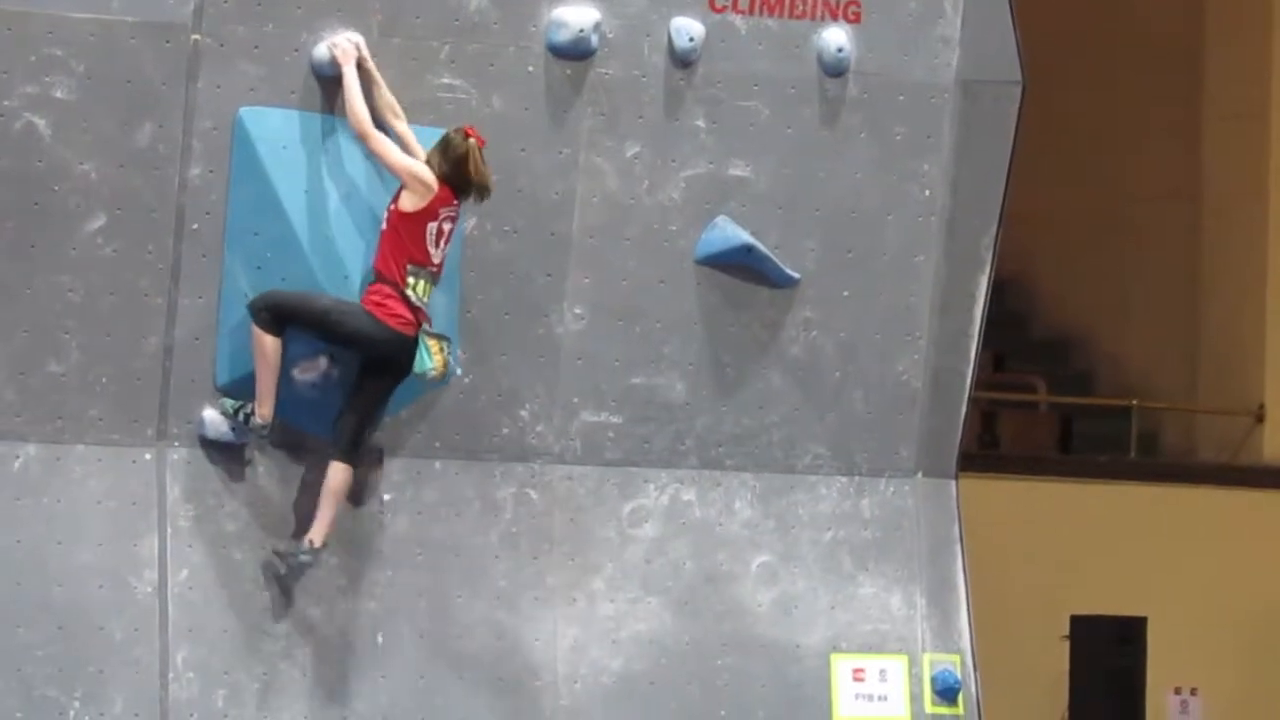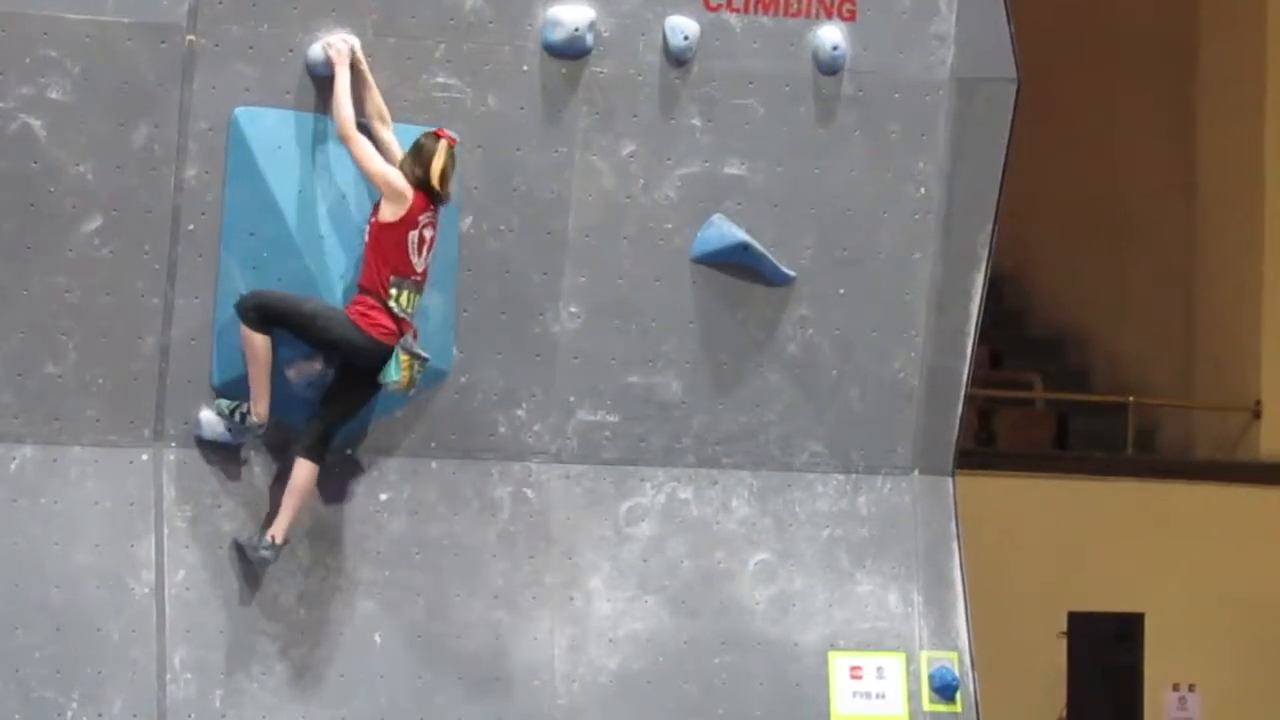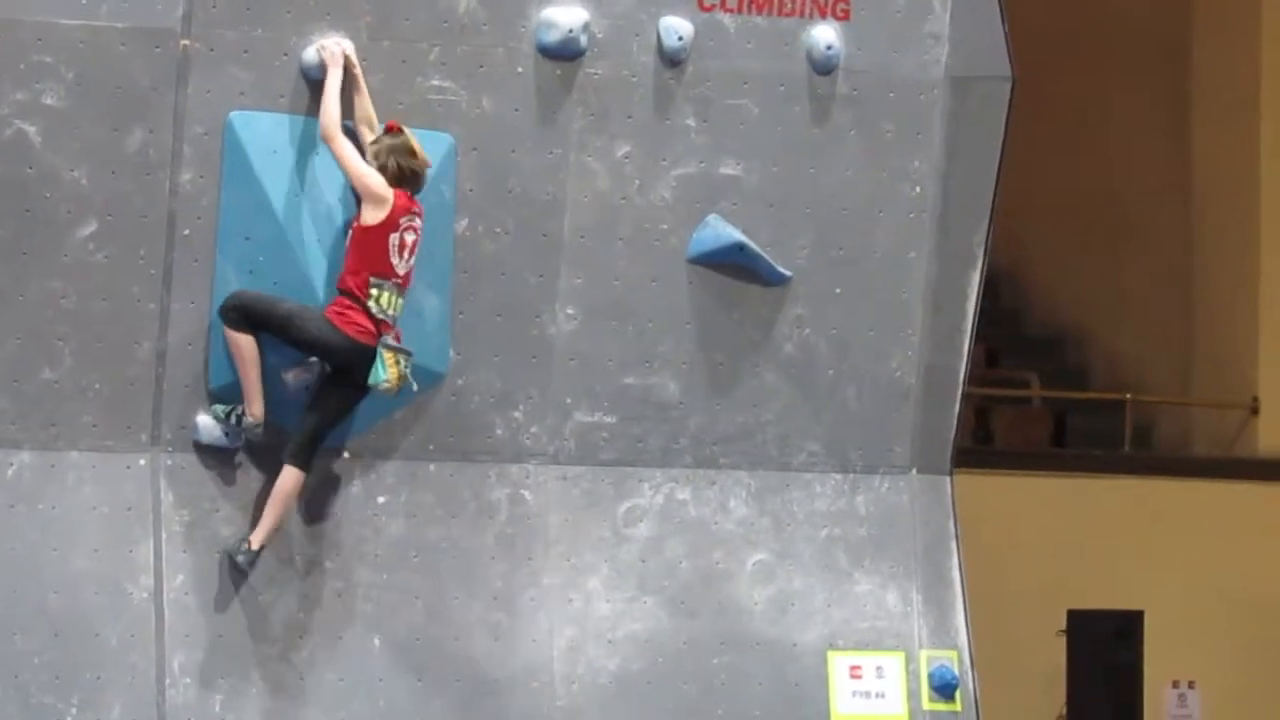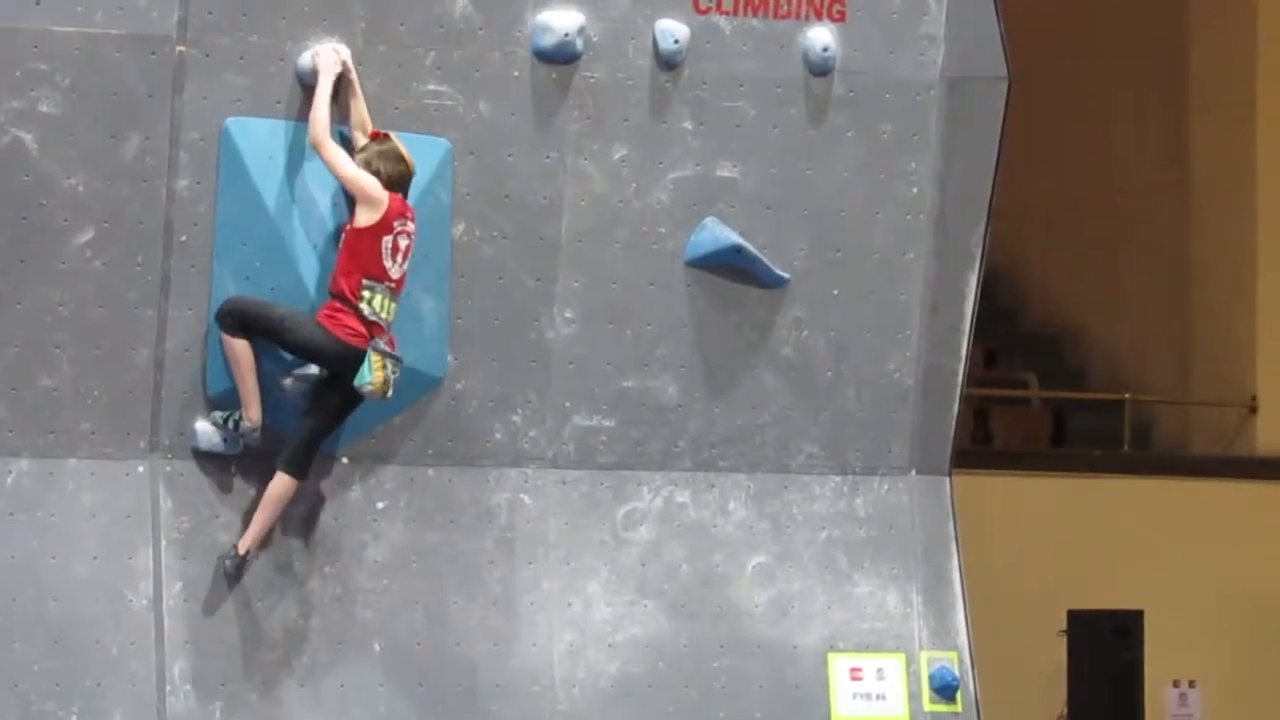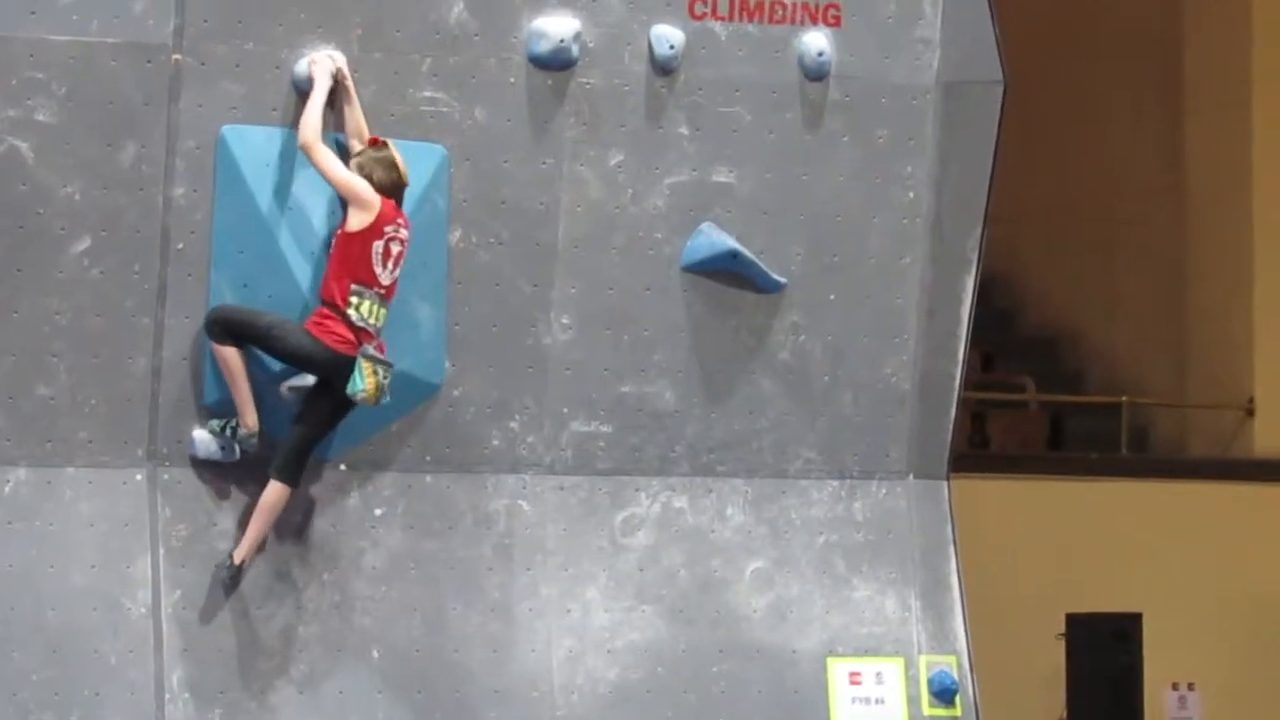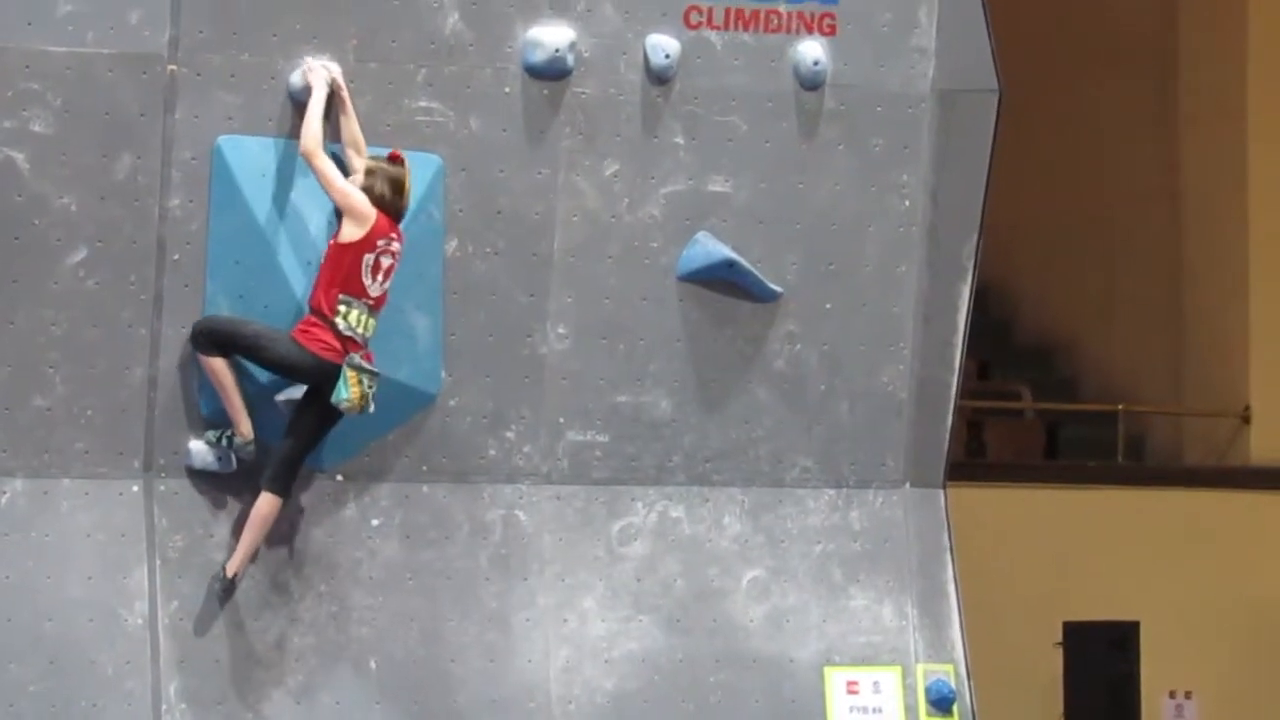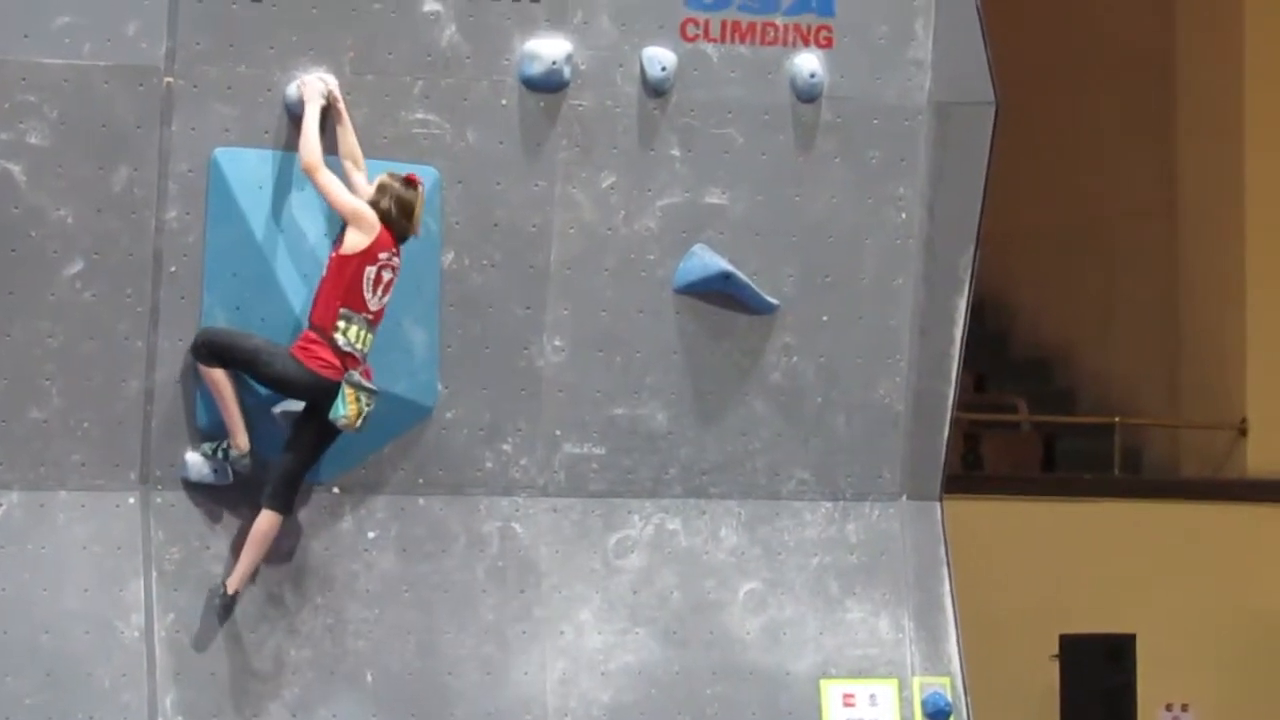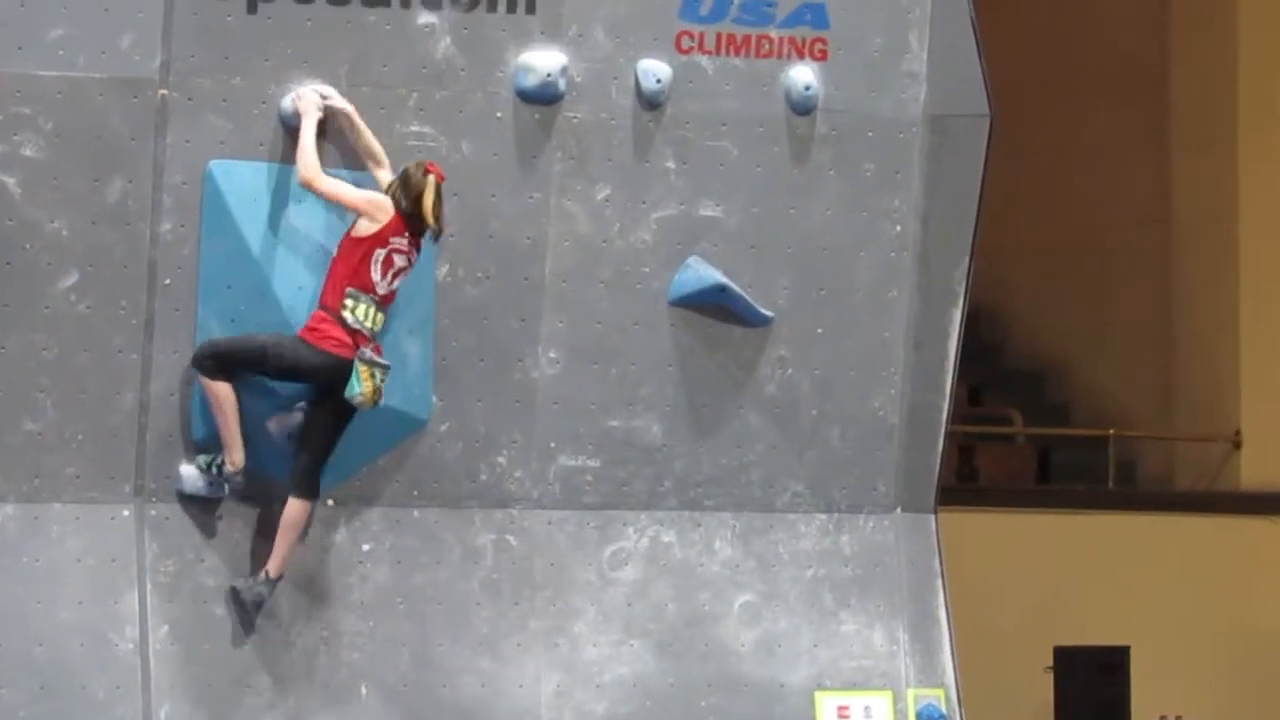
dt=0.3s
person 1, frame 1
left shoulder: (425, 183)
right shoulder: (446, 194)
left elbow: (364, 127)
right elbow: (394, 121)
left wrist: (348, 66)
right wrist: (368, 66)
left hip: (383, 324)
right hip: (408, 336)
left knee: (267, 305)
right knee: (348, 435)
left ankle: (259, 417)
right ankle: (310, 547)
person 1, frame 2
left shoulder: (402, 191)
right shoulder: (427, 202)
left elbow: (349, 132)
right elbow: (379, 125)
left wrist: (341, 66)
right wrist: (360, 67)
left hip: (365, 333)
right hip: (388, 345)
left knee: (254, 306)
right knee: (318, 431)
left ankle: (254, 414)
right ankle: (274, 538)
person 1, frame 3
left shoulder: (380, 195)
right shoulder: (411, 207)
left elbow: (331, 134)
right elbow: (369, 132)
left wrist: (334, 70)
right wrist: (355, 73)
left hip: (345, 334)
right hip: (374, 350)
left knee: (237, 307)
right knee: (305, 440)
left ankle: (251, 415)
right ankle: (253, 544)
person 1, frame 4
left shoulder: (376, 197)
right shoulder: (404, 211)
left elbow: (320, 140)
right elbow: (364, 138)
left wrist: (327, 76)
right wrist: (350, 80)
left hip: (338, 338)
right hip: (370, 353)
left knee: (233, 313)
right knee: (301, 448)
left ankle: (249, 420)
right ankle: (243, 549)
person 1, frame 5
left shoulder: (368, 200)
right shoulder: (398, 218)
left elbow: (309, 143)
right elbow: (362, 143)
left wrist: (322, 83)
right wrist: (346, 86)
left hip: (326, 344)
right hip: (359, 360)
left knee: (220, 320)
right knee: (292, 454)
left ankle: (246, 426)
right ankle: (238, 558)
person 1, frame 6
left shoulder: (363, 213)
right shoulder: (391, 231)
left elbow: (311, 150)
right elbow: (358, 154)
left wrist: (320, 90)
right wrist: (341, 98)
left hip: (315, 353)
right hip: (349, 369)
left knee: (206, 331)
right knee: (283, 466)
left ankle: (241, 434)
right ankle: (232, 572)
person 1, frame 7
left shoulder: (367, 225)
right shoulder: (390, 246)
left elbow: (312, 164)
right elbow: (354, 166)
left wrist: (313, 104)
right wrist: (338, 108)
left hip: (313, 369)
right hip: (348, 386)
left knee: (207, 342)
right knee: (283, 484)
left ankle: (238, 447)
right ankle: (231, 588)
person 1, frame 8
left shoulder: (382, 210)
right shoulder: (414, 231)
left elbow: (310, 176)
right elbow: (380, 163)
left wrist: (309, 117)
right wrist: (346, 114)
left hip: (323, 350)
right hip: (359, 368)
left knee: (210, 356)
right knee: (307, 470)
left ankle: (232, 464)
right ankle: (266, 578)
